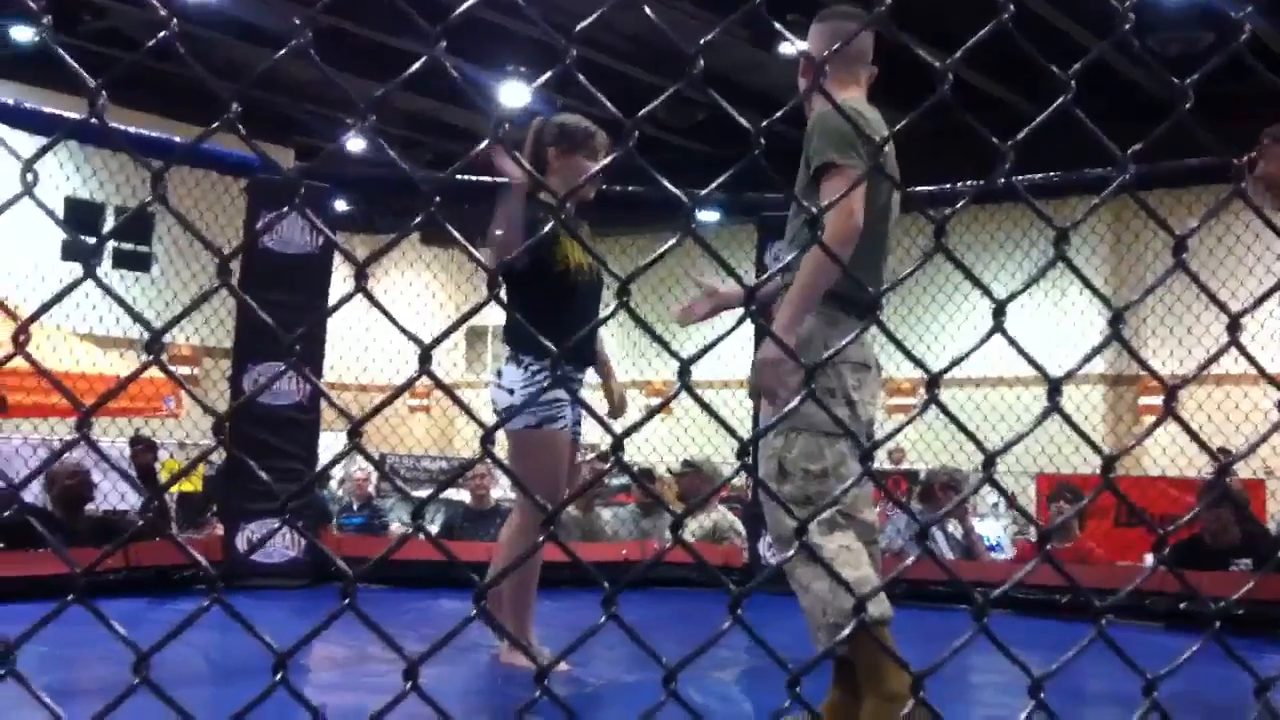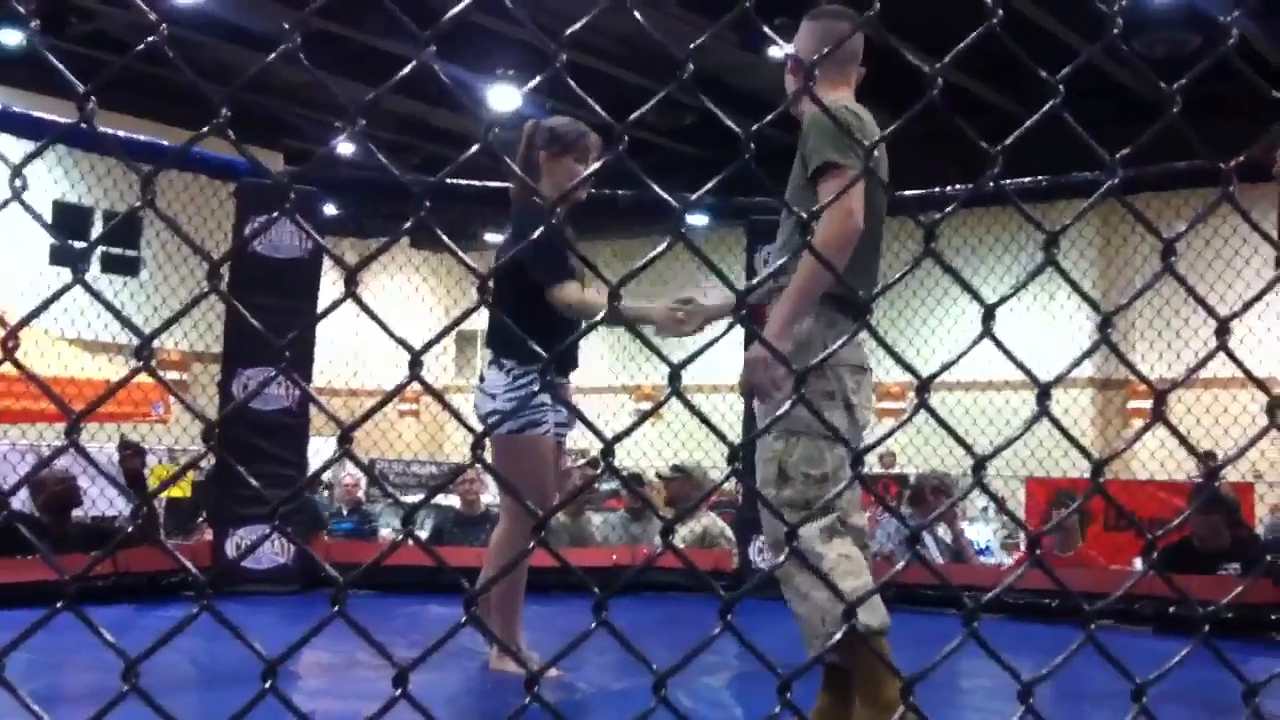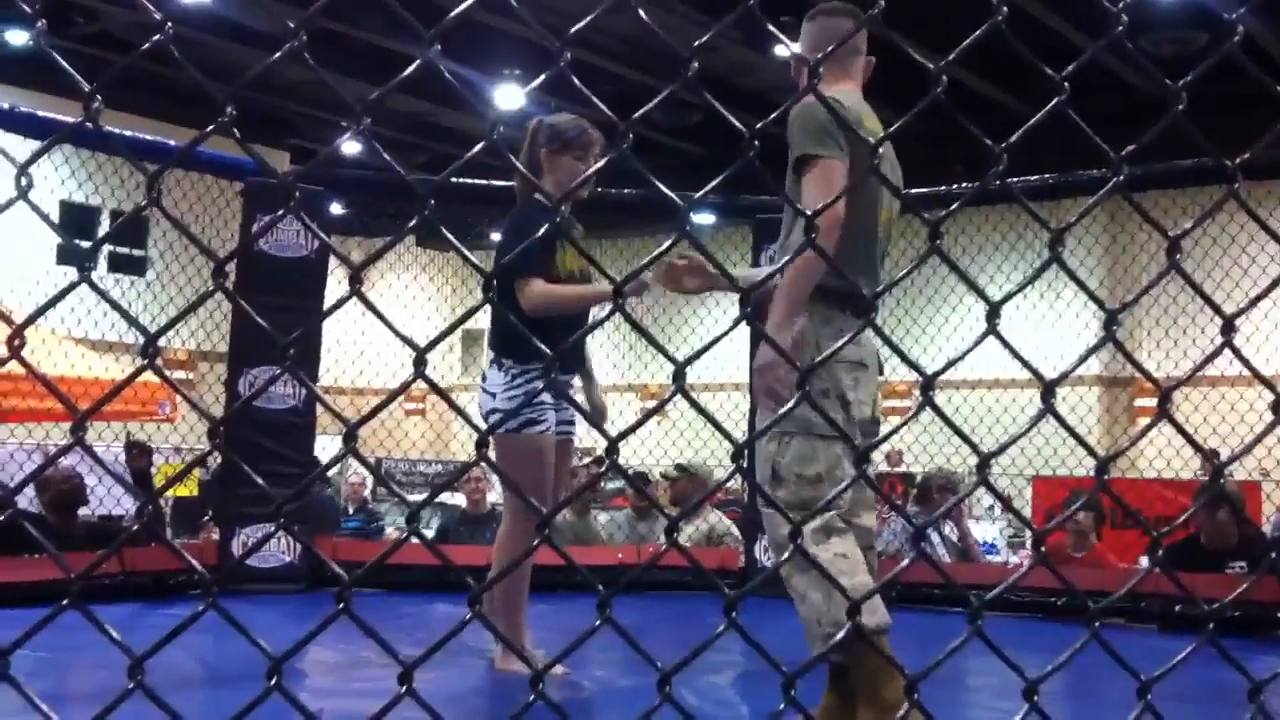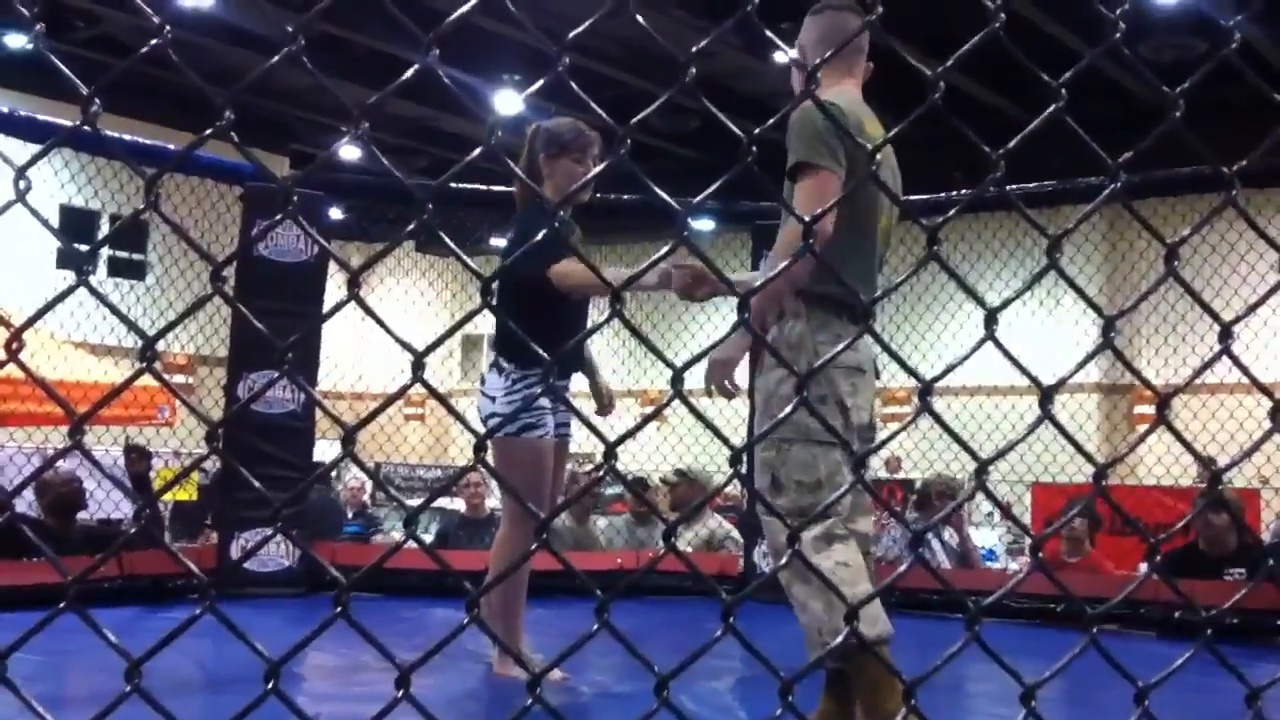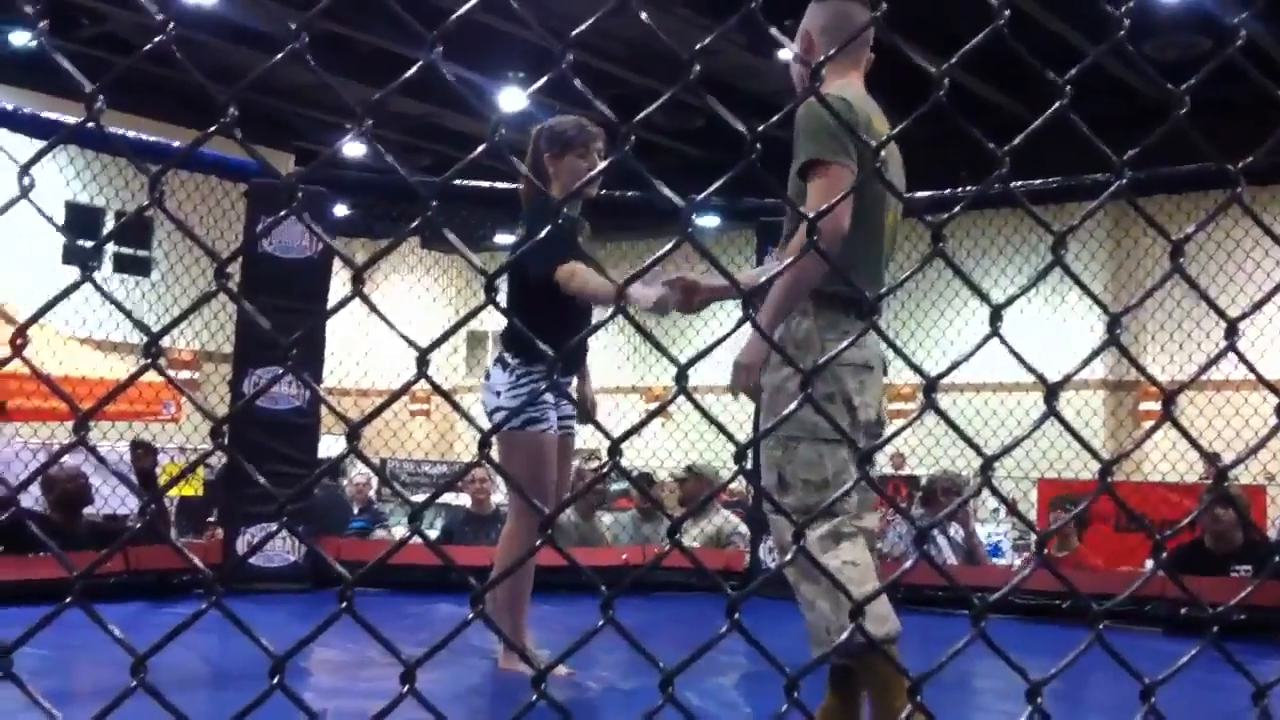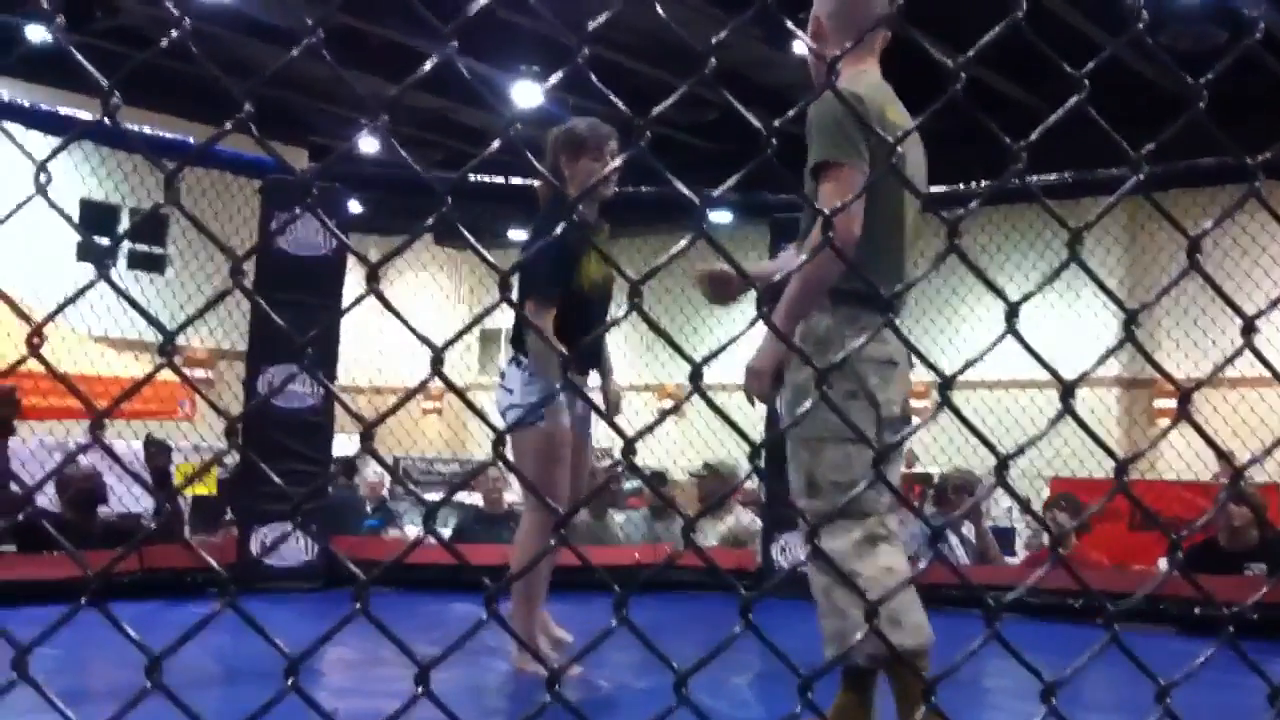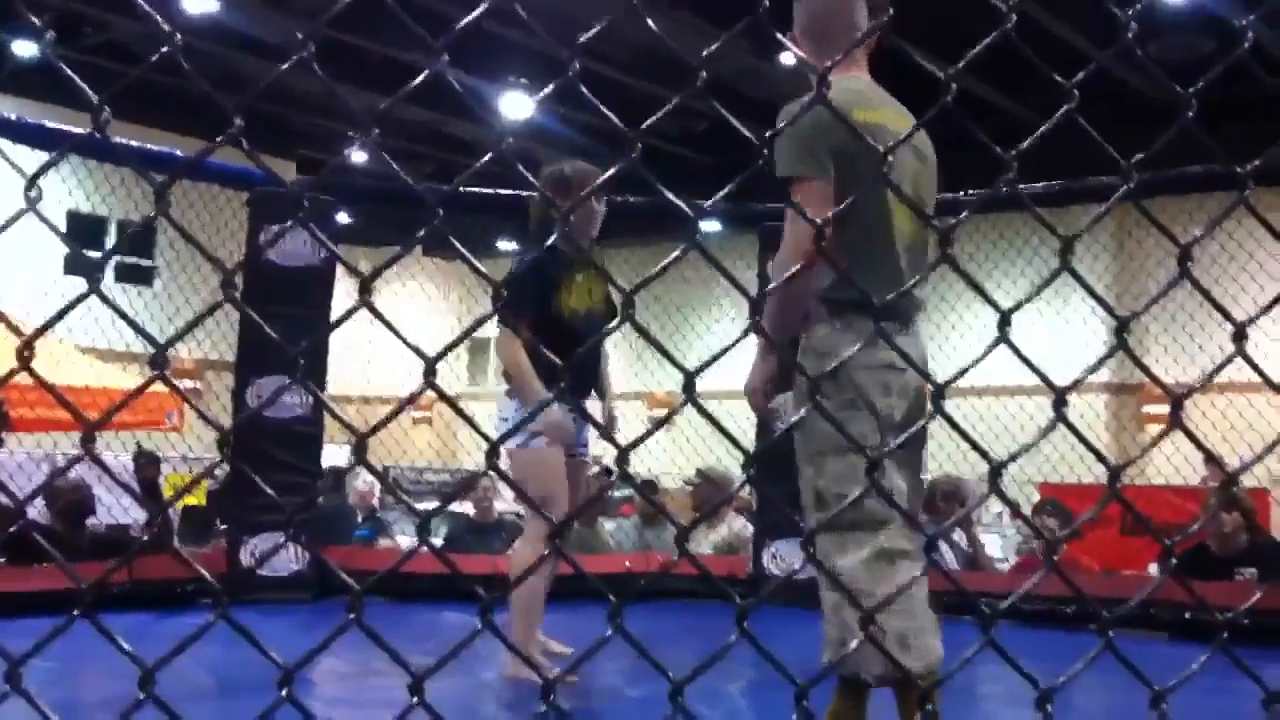
dt=0.3s
person 1, frame 1
left shoulder: (834, 120)
right shoulder: (872, 128)
left elbow: (841, 227)
left wrist: (780, 331)
right wrist: (735, 296)
left hip: (819, 336)
right hip: (848, 343)
left knee: (801, 512)
right knee: (842, 517)
person 1, frame 2
left shoulder: (827, 120)
right shoulder: (862, 128)
left elbow: (841, 225)
left wrist: (773, 331)
right wrist: (721, 306)
left hip: (812, 340)
right hip: (836, 347)
left knee: (799, 518)
right knee: (831, 521)
person 1, frame 3
left shoulder: (817, 114)
right shoulder: (880, 140)
left elbow: (823, 216)
left wrist: (778, 330)
right wrist: (718, 278)
left hip: (813, 335)
right hip: (852, 344)
left knee: (801, 516)
right knee: (841, 520)
person 1, frame 4
left shoulder: (817, 115)
right shoulder: (880, 142)
left elbow: (812, 228)
left wrist: (742, 329)
right wrist: (722, 285)
left hip: (808, 340)
right hip: (852, 347)
left knee: (800, 524)
right knee: (841, 527)
person 1, frame 5
left shoulder: (823, 111)
right shoulder: (880, 128)
left elbow: (825, 227)
left wrist: (761, 331)
right wrist: (717, 288)
left hip: (815, 337)
right hip: (856, 344)
left knee: (811, 523)
right knee: (842, 524)
person 1, frame 6
left shoulder: (837, 102)
right shoulder: (901, 119)
left elbow: (839, 230)
left wrist: (777, 334)
right wrist: (749, 277)
left hip: (837, 336)
right hip: (880, 339)
left knee: (844, 527)
right knee: (866, 522)
person 1, frame 7
left shoulder: (811, 115)
right shoulder: (912, 127)
left elbow: (805, 249)
left wrist: (768, 349)
left hip: (848, 343)
right hip: (905, 345)
left knee: (863, 537)
right knee: (878, 534)
person 2, frame 1
left shoulder: (570, 224)
right shoulder: (536, 216)
right elbow: (503, 256)
left wrist: (609, 376)
right wrist: (513, 189)
left hip: (563, 380)
right hip: (534, 376)
left knee: (534, 511)
right knee: (539, 511)
left ankle: (500, 620)
right ankle: (518, 641)
person 2, frame 2
left shoulder: (552, 227)
right shoulder: (534, 221)
right elbow: (566, 299)
left wrist: (563, 390)
right wrist: (647, 314)
left hip: (543, 384)
right hip: (519, 381)
left knee: (527, 516)
right knee: (527, 515)
left ankle: (497, 632)
right ankle: (507, 647)
person 2, frame 3
left shoulder: (566, 226)
right shoulder: (529, 218)
right elbow: (532, 298)
left wrist: (591, 384)
right wrist: (614, 290)
left hip: (555, 384)
right hip: (521, 380)
left knee: (542, 516)
right knee: (526, 516)
left ankle: (509, 632)
right ankle: (510, 648)
person 2, frame 4
left shoulder: (565, 227)
right shoulder: (534, 222)
right elbow: (569, 279)
left wrist: (595, 376)
right wrist: (641, 277)
left hip: (552, 386)
right hip: (520, 382)
left knee: (537, 519)
right knee: (524, 519)
left ankle: (503, 630)
right ankle: (508, 653)
person 2, frame 5
left shoulder: (568, 223)
right shoulder: (544, 223)
right elbow: (576, 279)
left wrist: (582, 378)
right wrist: (639, 294)
left hip: (555, 383)
right hip: (525, 379)
left knee: (541, 512)
right knee: (529, 514)
left ankle: (508, 614)
right ankle: (514, 648)
person 2, frame 6
left shoulder: (592, 230)
right shoulder: (555, 230)
right elbow: (537, 322)
left wrist: (608, 376)
right wrist: (552, 399)
left hip: (570, 383)
right hip: (537, 381)
left knee: (569, 507)
right knee: (544, 511)
left ankle: (532, 609)
right ankle: (527, 644)
person 2, frame 7
left shoulder: (594, 270)
right shoulder: (536, 266)
right elbow: (509, 341)
left wrist: (606, 400)
right wrist: (543, 403)
left hip: (574, 410)
right hip: (535, 409)
left knee: (561, 525)
right knee: (543, 523)
left ankle: (527, 629)
right ankle: (521, 647)
